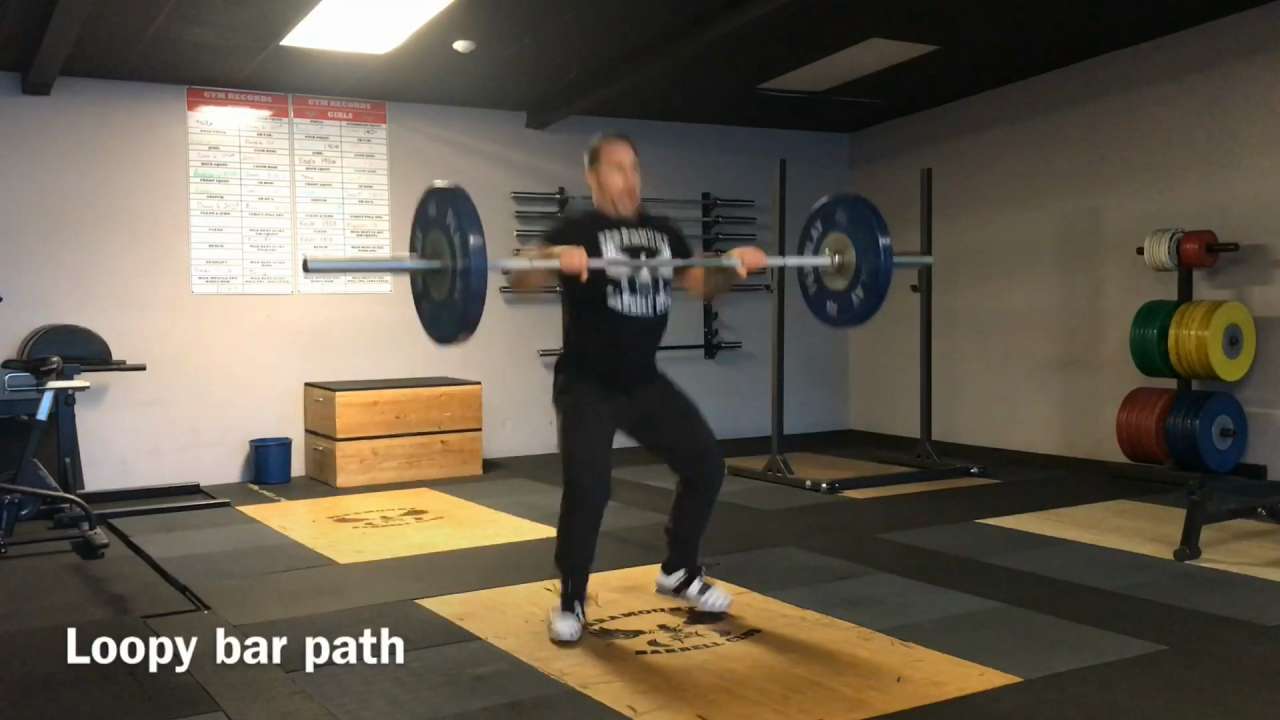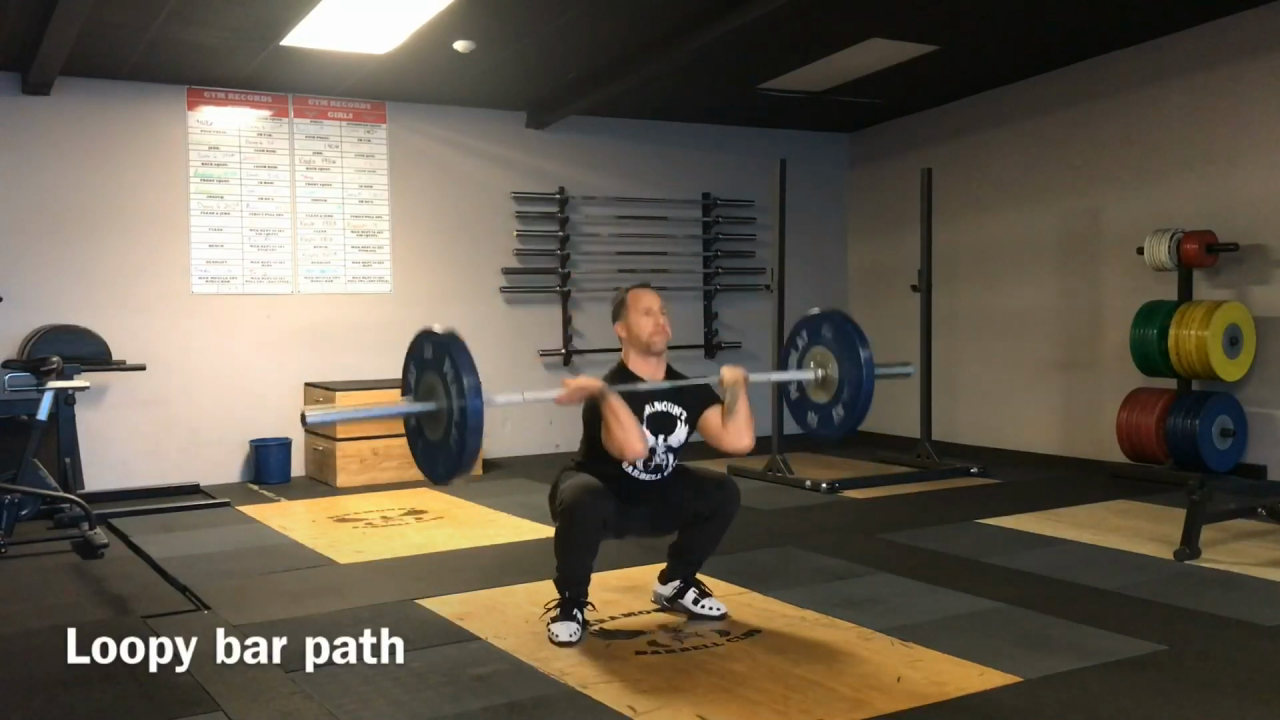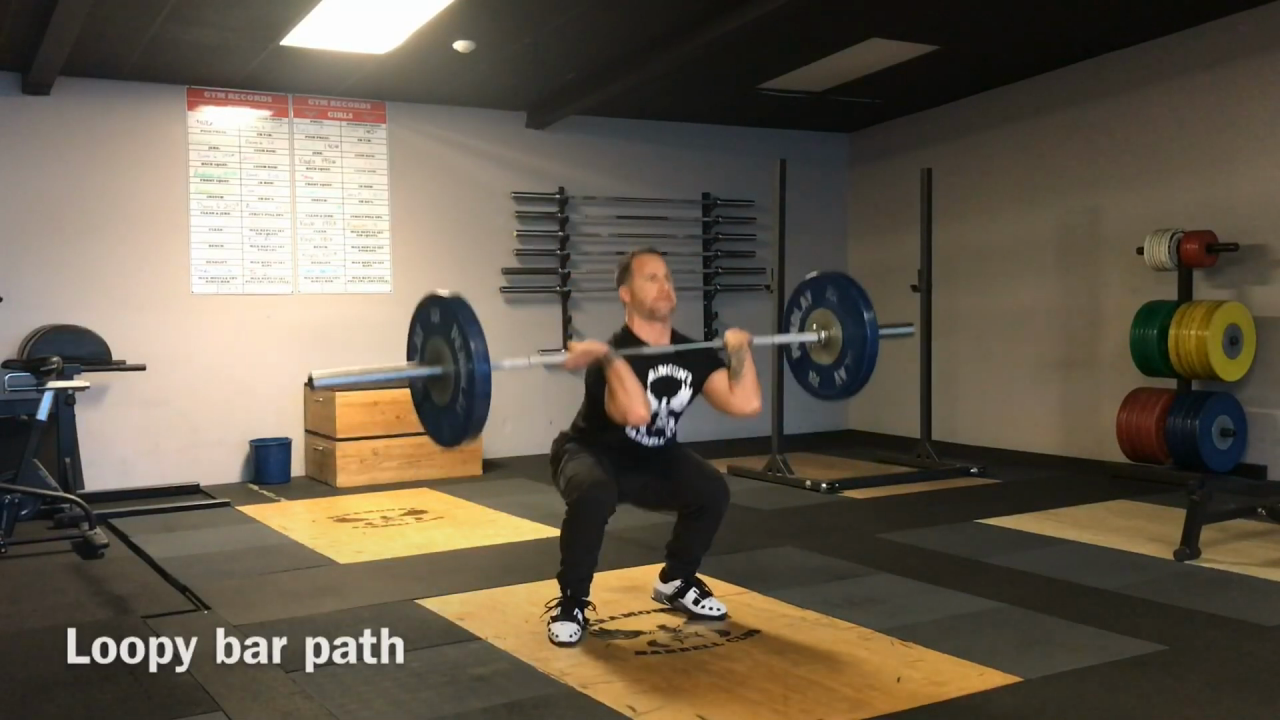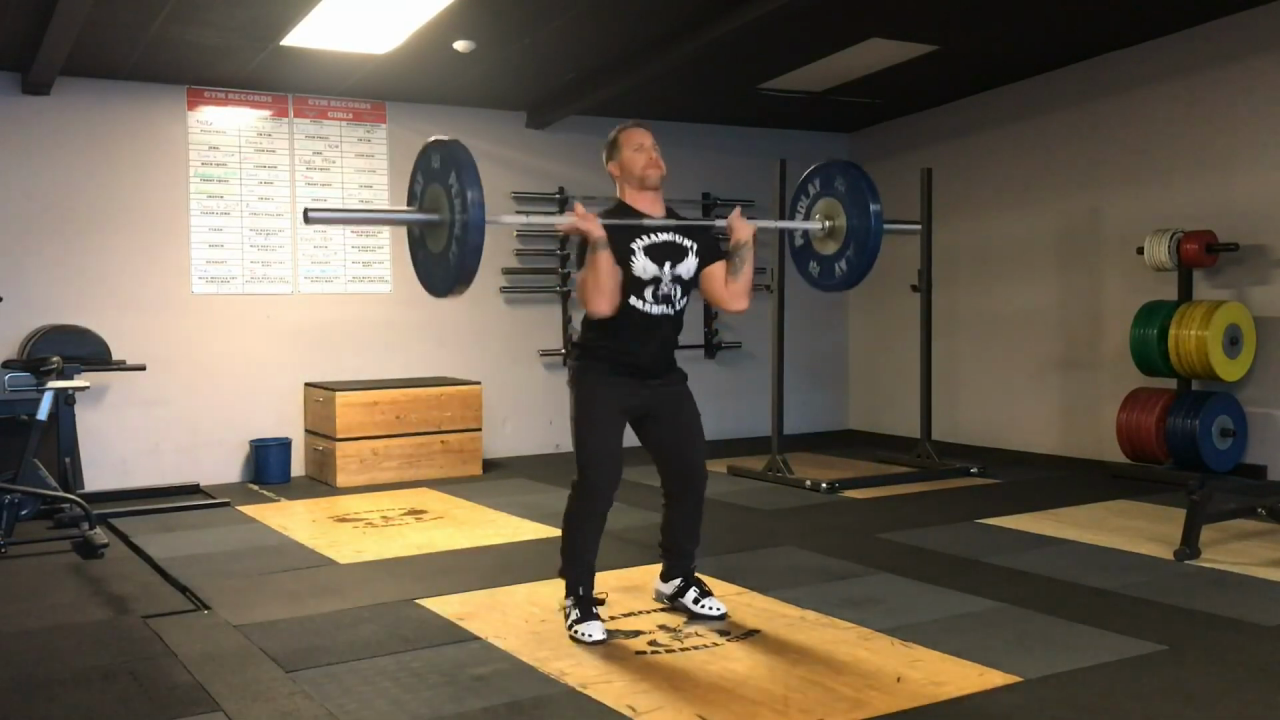
dt=0.5s
person 1, frame 1
left shoulder: (661, 231)
right shoulder: (577, 228)
left elbow: (699, 282)
right elbow: (523, 276)
left wrist: (735, 267)
right wrist: (561, 260)
left hip: (644, 383)
right hip: (587, 385)
left knee: (705, 462)
right knee: (589, 484)
left ankle: (682, 573)
right ankle: (571, 599)
person 1, frame 2
left shoulder: (688, 390)
right shoulder: (611, 392)
left elbow: (739, 441)
right elbow: (631, 448)
left wrist: (733, 386)
right wrist: (599, 394)
left hip: (655, 495)
right hip: (596, 489)
left knee: (723, 495)
right knee: (584, 506)
left ankle: (676, 582)
right ankle: (570, 603)
person 1, frame 3
left shoulder: (692, 354)
right shoulder: (614, 356)
left elbow: (746, 403)
right elbow: (635, 413)
left wrist: (738, 349)
right wrist: (606, 356)
left hip: (653, 460)
right hip: (591, 454)
left knee: (712, 492)
right knee: (592, 499)
left ankle: (675, 581)
right ankle: (571, 603)
person 1, frame 4
left shoulder: (693, 233)
right shoulder: (607, 229)
left elbow: (735, 299)
right elbow: (600, 304)
left wrist: (742, 239)
right wrist: (596, 237)
left hip: (662, 376)
right hip: (602, 375)
left knee: (689, 474)
right knee: (597, 480)
left ankle: (676, 579)
right ankle: (580, 598)
